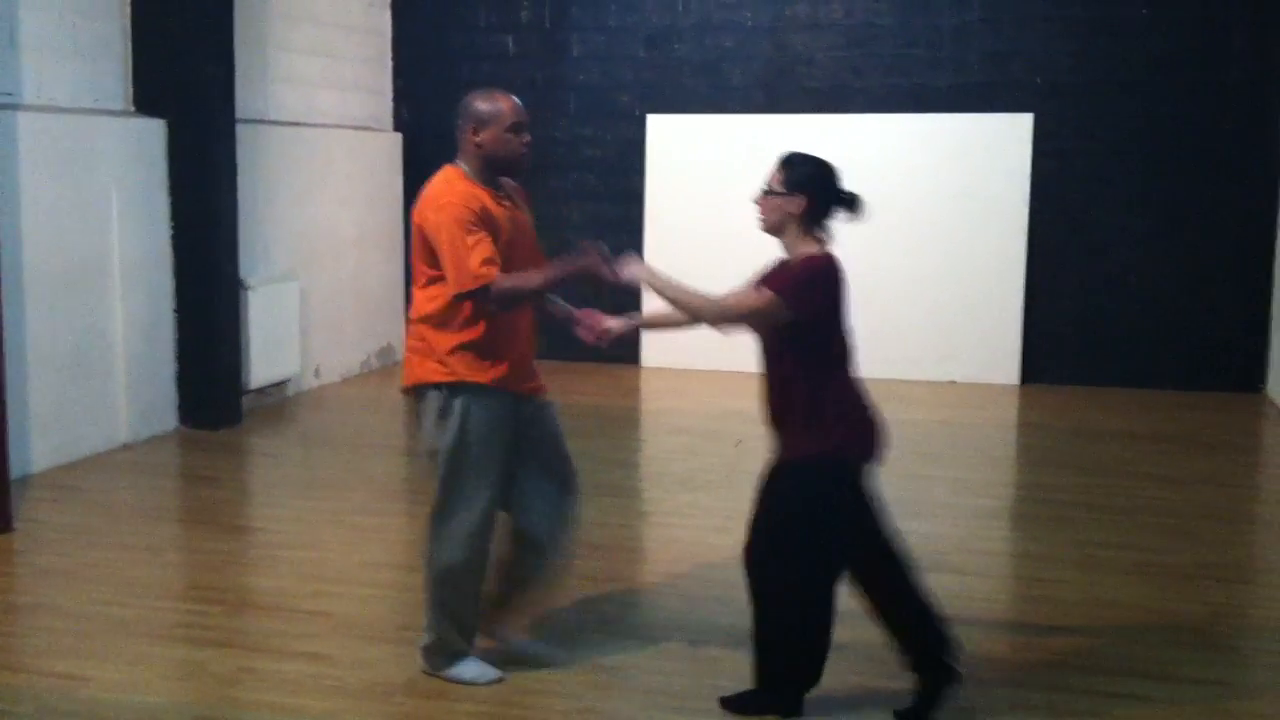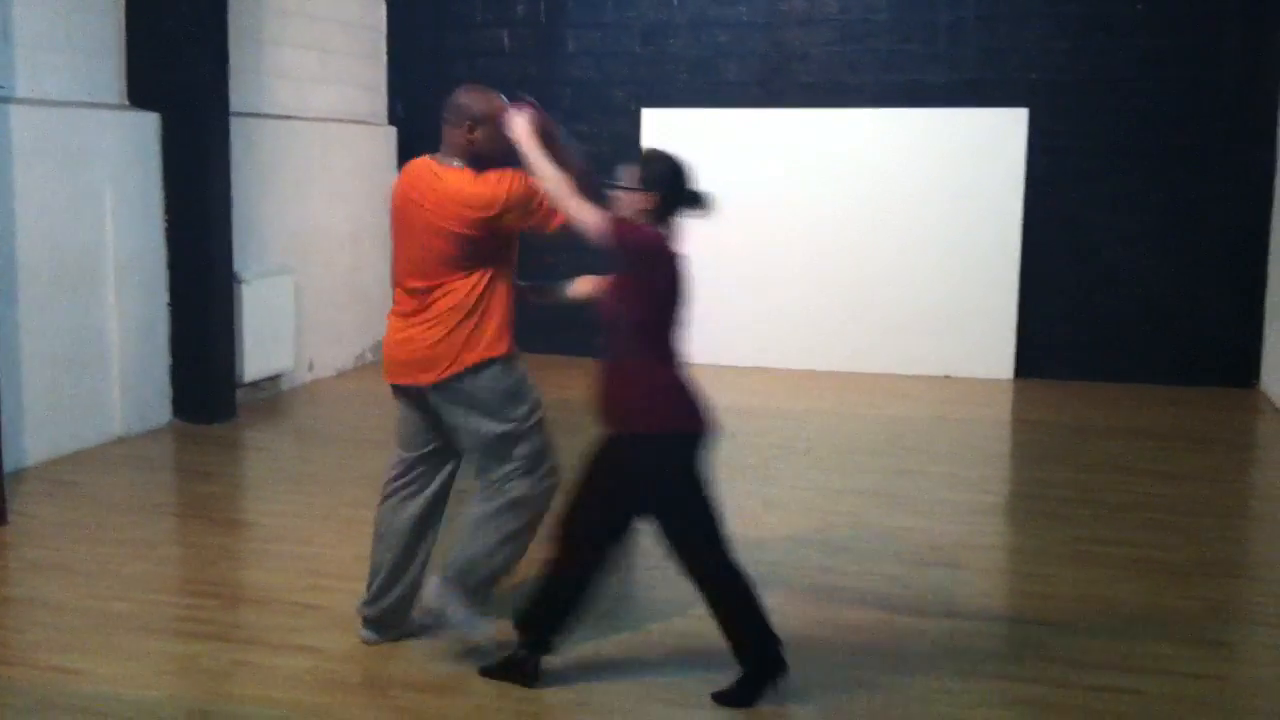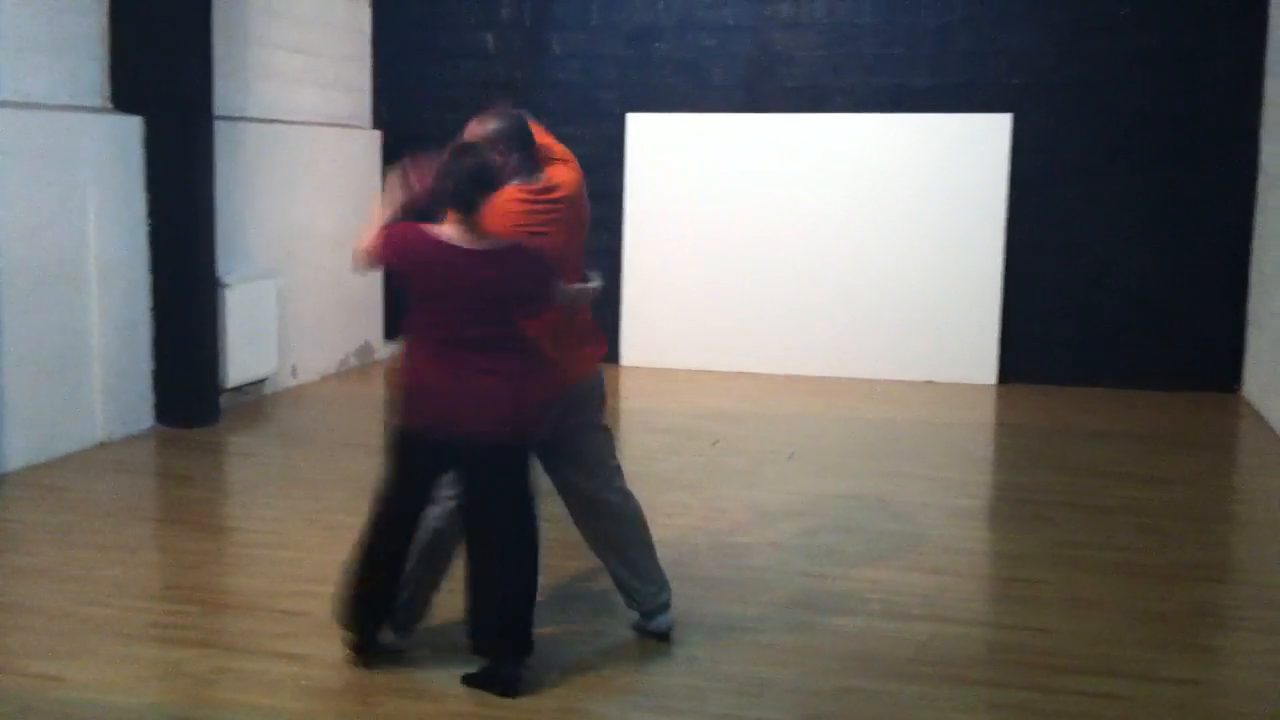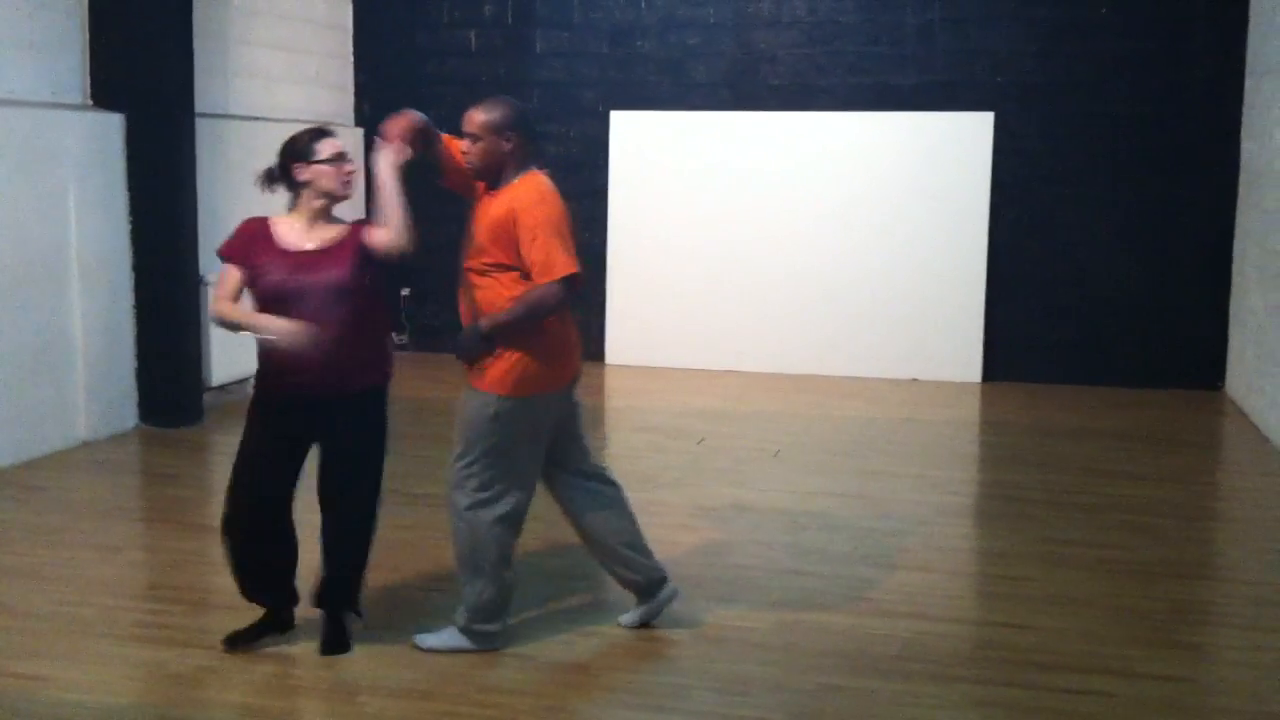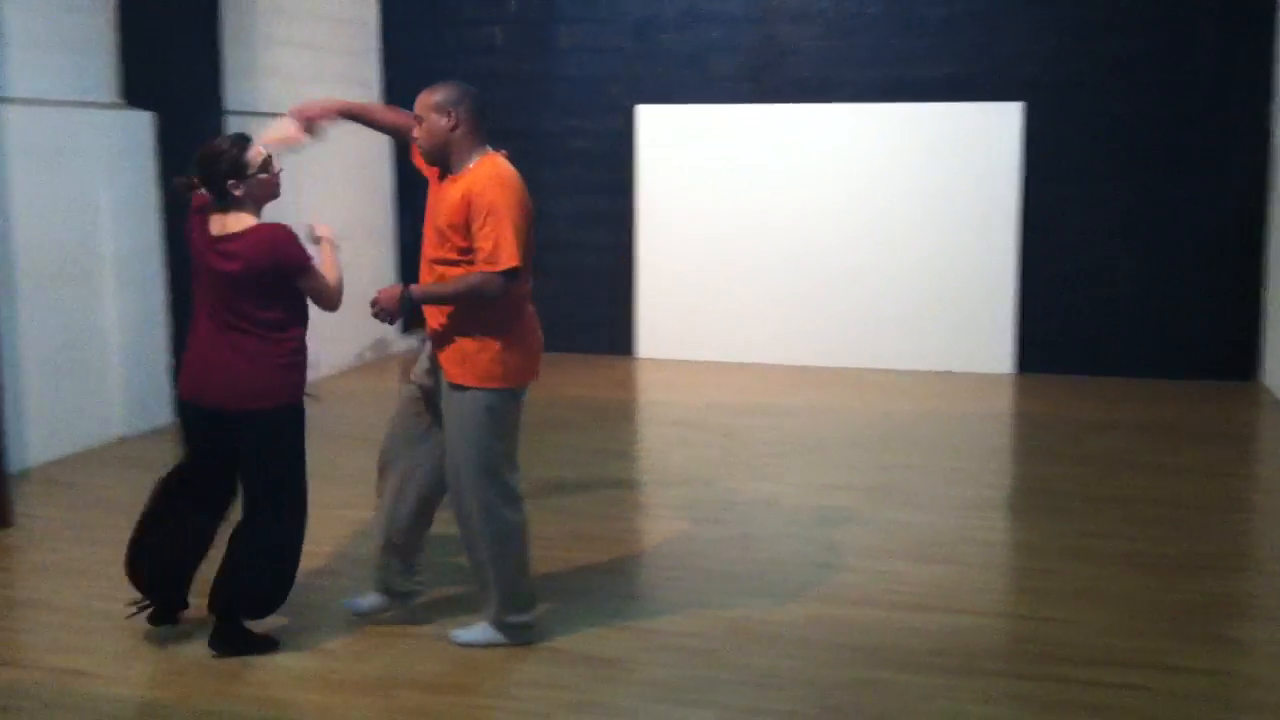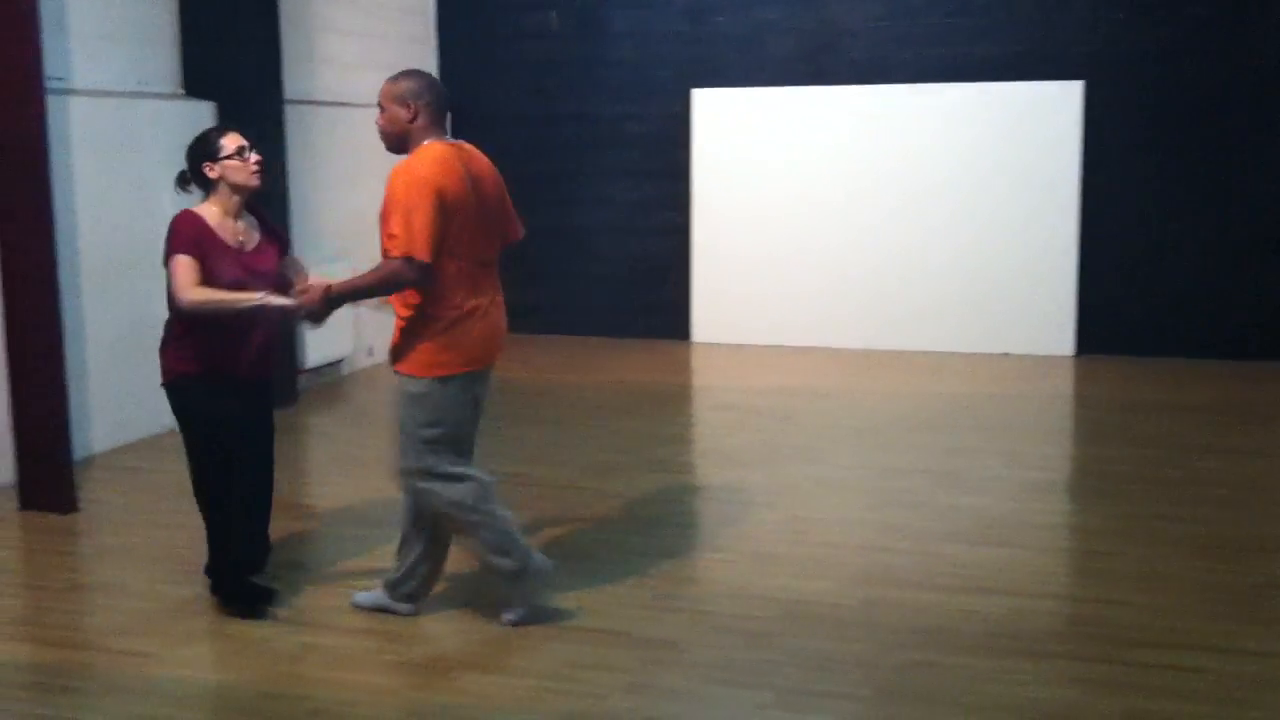
dt=0.4s
person 1, frame 1
left shoulder: (510, 194)
right shoulder: (449, 201)
right elbow: (490, 291)
right wrist: (571, 268)
left hip: (512, 376)
right hip: (459, 379)
left knee: (550, 493)
right knee: (465, 515)
left ankle: (496, 611)
right ankle: (446, 648)
person 1, frame 2
left shoulder: (413, 178)
right shoulder: (492, 193)
left hip: (412, 358)
right hip: (470, 359)
left knee: (413, 481)
right knee: (526, 476)
left ankle: (384, 612)
right ankle: (459, 586)
person 1, frame 3
left shoulder: (480, 221)
right shoulder: (566, 178)
right elbow: (528, 129)
right hip: (576, 369)
left knee: (453, 499)
right knee: (601, 491)
left ankle: (397, 618)
right ankle: (654, 608)
person 1, frame 4
left shoulder: (531, 200)
right shoulder: (487, 178)
left elbow: (556, 289)
right elbow: (432, 142)
left wrist: (482, 329)
left hip: (515, 369)
right hip: (542, 366)
left knee: (479, 497)
right knee: (578, 479)
left ankle: (480, 624)
right ankle: (648, 583)
person 1, frame 5
left shoulder: (494, 183)
right shoulder: (445, 163)
left elbow: (500, 280)
right elbow: (399, 122)
left wrist: (411, 295)
right wrist: (338, 109)
left hip: (486, 359)
right hip: (447, 351)
left knee: (482, 487)
right knee: (403, 461)
left ankle: (510, 618)
right ankle: (395, 582)
person 1, frame 6
left shoulder: (415, 174)
right shoulder: (474, 162)
left elbow: (408, 269)
right elbow: (509, 237)
left wrist: (332, 294)
left hip: (438, 345)
right hip: (471, 334)
left knee: (432, 471)
right knee: (432, 464)
left ankle: (520, 566)
right ankle: (405, 587)
person 2, frame 1
left shoulder: (809, 273)
right shoulder: (799, 270)
left elbow: (718, 311)
right elbow: (723, 309)
left wrist: (645, 275)
right wrist: (628, 324)
left hip: (822, 443)
right hip: (830, 437)
left knee: (776, 559)
right knee: (864, 553)
right ankle: (933, 662)
person 2, frame 2
left shoulder: (643, 250)
right shoulder: (642, 258)
left elbow: (567, 199)
right elbow: (592, 287)
left wrist: (525, 135)
left hip: (656, 429)
right hip: (642, 425)
left knee: (696, 545)
right knee: (585, 531)
left ankle: (761, 661)
right ankle: (533, 646)
person 2, frame 3
left shoulder: (417, 245)
right shoulder: (520, 260)
left elbow: (367, 253)
right elbow: (564, 297)
left wrist: (399, 197)
right wrist: (590, 288)
left hip: (427, 415)
right hip: (499, 416)
left knee: (393, 519)
right knee: (503, 538)
left ankle: (364, 631)
right ankle: (504, 659)
person 2, frame 4
left shoulder: (357, 237)
right shoulder: (255, 235)
left elbow: (398, 241)
right elbow: (221, 307)
left wrist: (387, 168)
right wrist: (268, 324)
left hip: (354, 394)
right hip: (284, 392)
left knee: (349, 508)
right knee: (254, 503)
left ankle: (335, 609)
right ankle: (275, 606)
person 2, frame 5
left shoulder: (202, 224)
right shoulder: (278, 241)
left elbow: (197, 184)
right elbow: (330, 298)
left wrist: (272, 142)
right wrist: (326, 245)
left hip: (201, 391)
right hip: (267, 397)
left knee: (193, 490)
right knee: (274, 508)
left ankle: (163, 594)
right ankle: (229, 619)
person 2, frame 6
left shoulder: (265, 229)
right shoulder: (189, 226)
left elbow: (299, 287)
right elbow: (187, 297)
right wrist: (263, 299)
left hip: (253, 373)
right hip: (197, 373)
left knee: (254, 474)
right knee: (230, 474)
left ankle: (238, 572)
right ankle: (231, 576)
